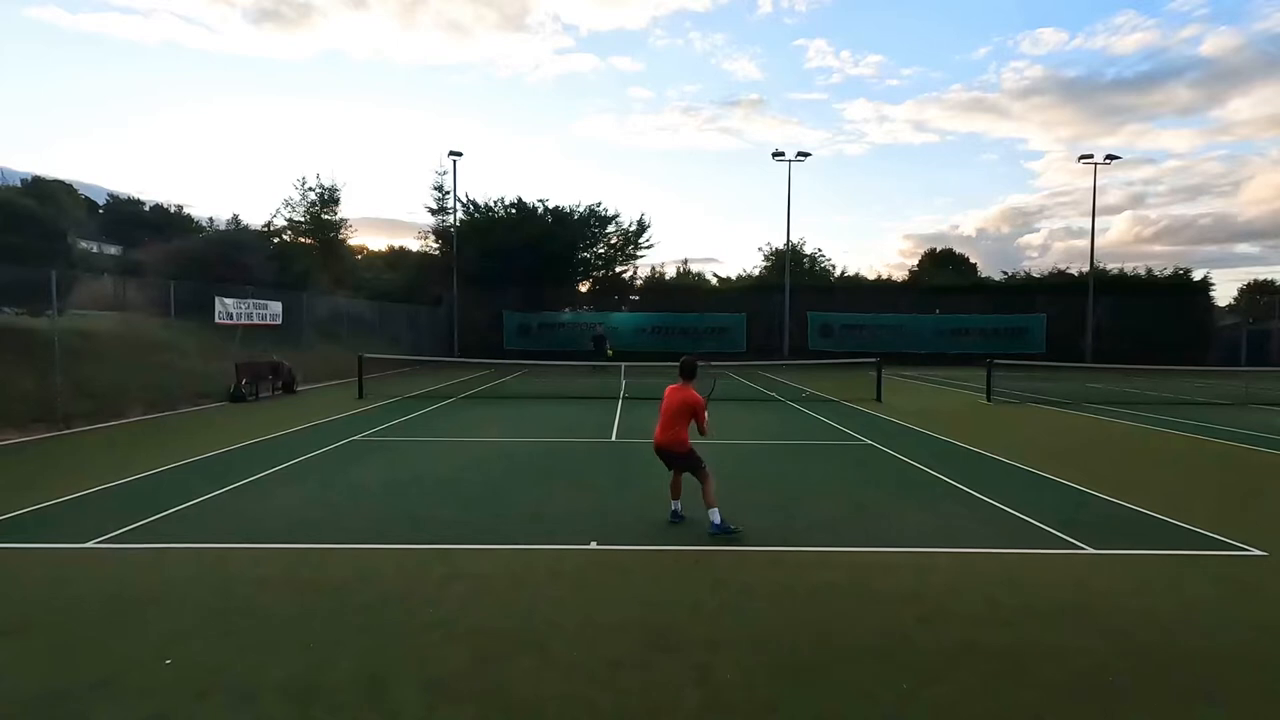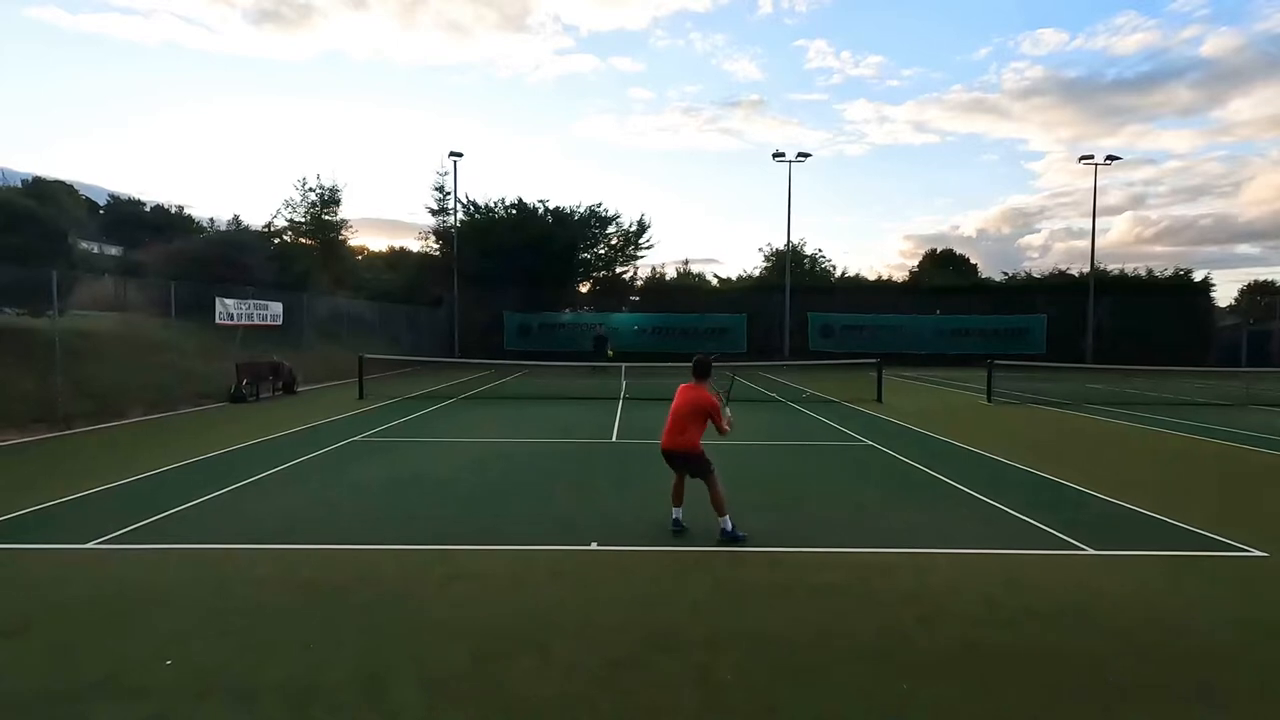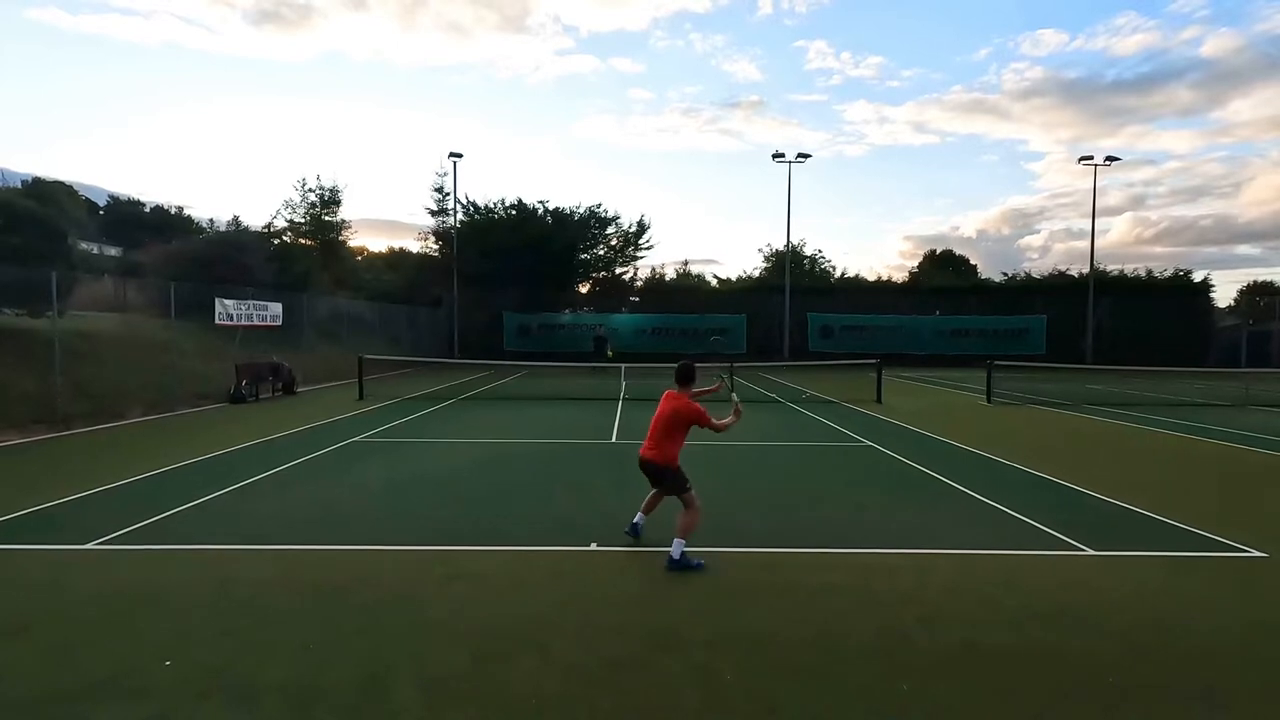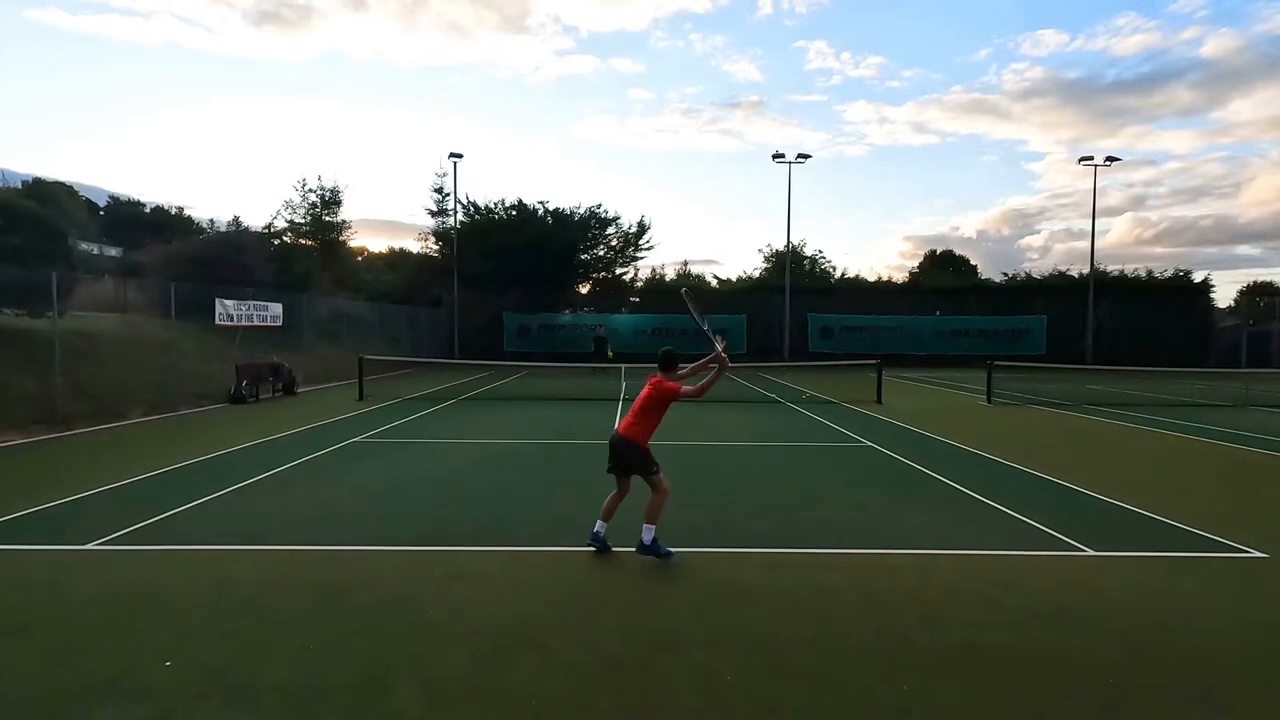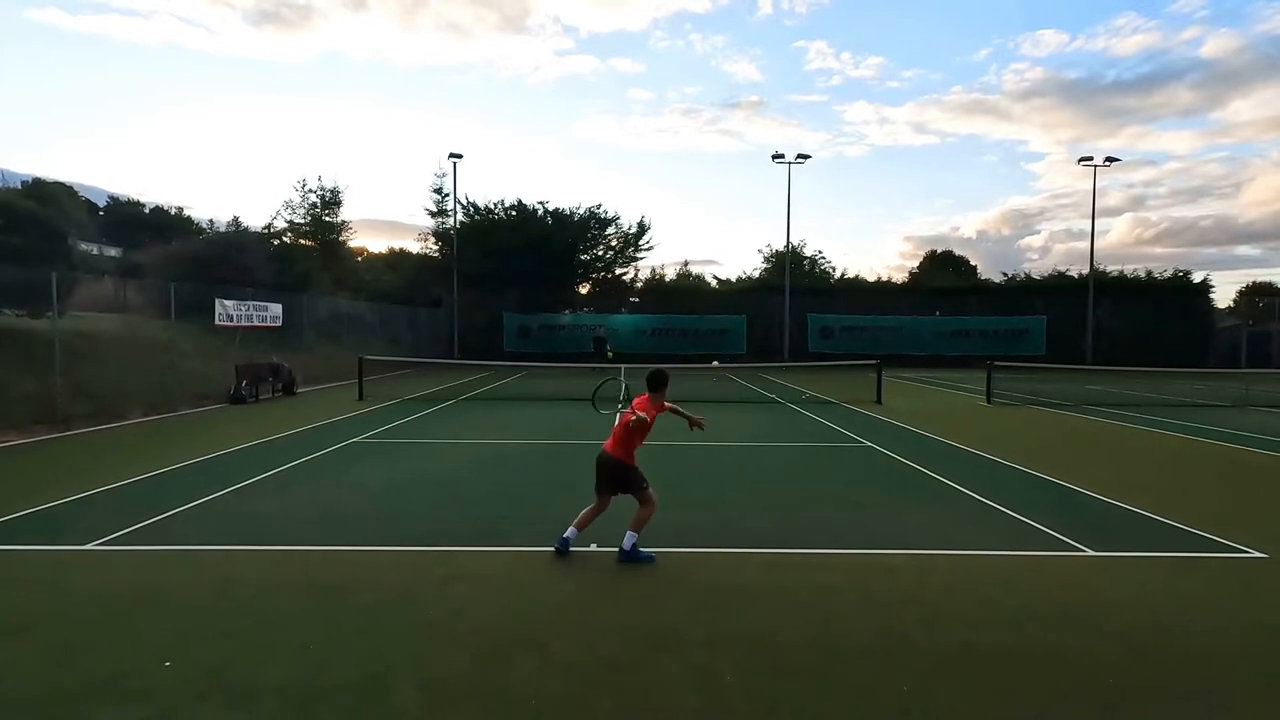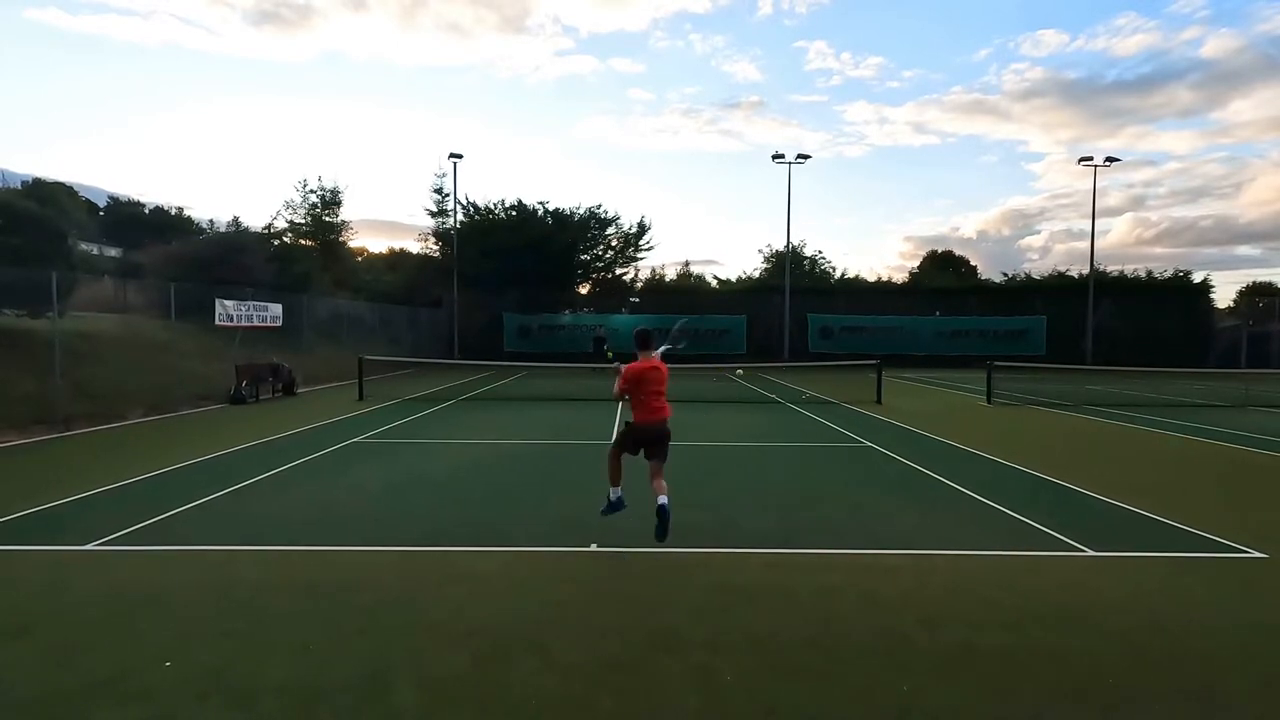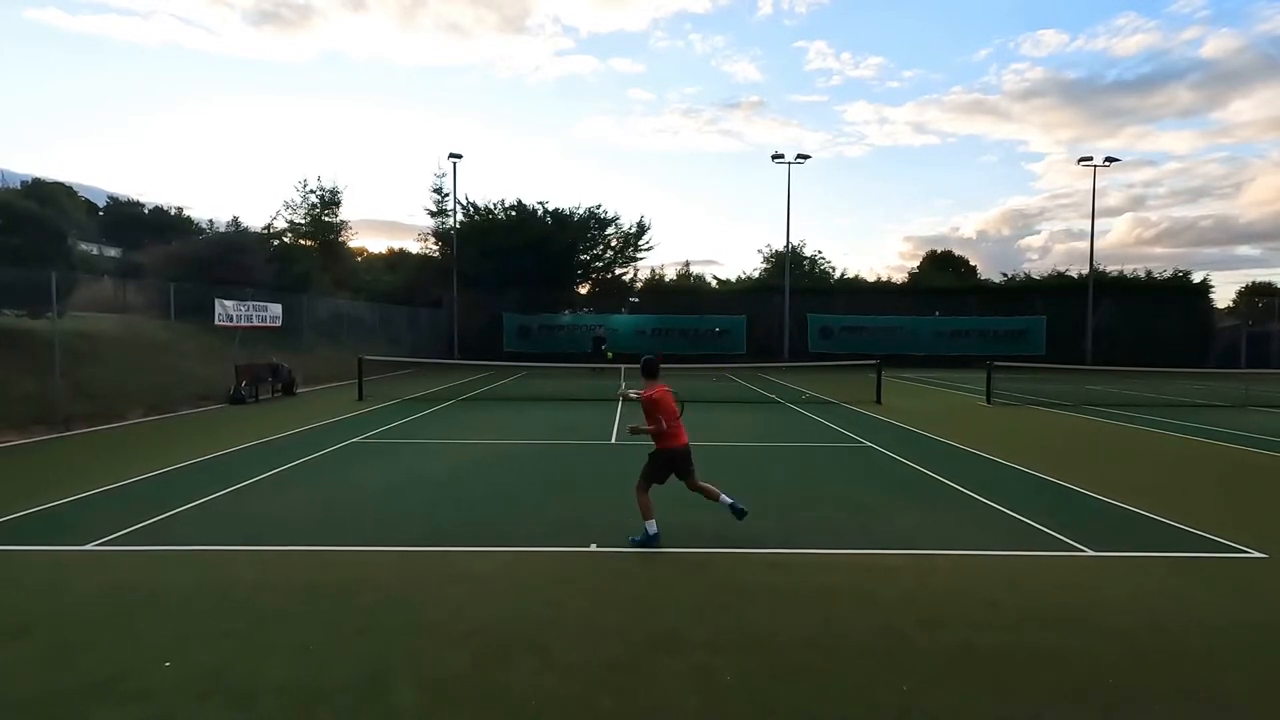
dt=0.3s
person 1, frame 1
left shoulder: (669, 390)
right shoulder: (696, 400)
right elbow: (702, 432)
right wrist: (704, 419)
left hip: (660, 444)
right hip: (679, 446)
left knee: (677, 471)
right knee: (706, 478)
left ankle: (675, 511)
right ankle: (716, 523)
person 1, frame 2
left shoulder: (681, 389)
right shoulder: (711, 402)
right elbow: (722, 431)
right wrist: (727, 422)
left hip: (667, 446)
right hip: (689, 448)
left knee: (679, 475)
right knee: (714, 484)
left ankle: (676, 520)
right ankle: (727, 529)
person 1, frame 3
left shoulder: (667, 395)
right shoulder: (693, 409)
right elbow: (718, 427)
left wrist: (714, 388)
right wrist: (734, 417)
left hip: (645, 457)
right hip: (665, 462)
left knee: (661, 489)
right knee: (692, 506)
left ankle: (636, 525)
right ankle: (676, 556)
person 1, frame 4
left shoulder: (657, 380)
right shoulder: (664, 387)
left elbow: (686, 372)
right elbow: (696, 392)
left wrist: (714, 357)
right wrist: (720, 370)
left hip: (620, 438)
right hip: (633, 443)
left knee: (621, 490)
right knee: (661, 489)
left ankle: (598, 535)
right ankle: (648, 541)
person 1, frame 5
left shoulder: (649, 402)
right shoulder: (646, 407)
left elbow: (668, 406)
right elbow: (631, 424)
left wrist: (690, 418)
right wrist: (640, 420)
left hip: (606, 456)
right hip: (619, 462)
left knee: (600, 505)
right knee: (649, 502)
left ankle: (565, 540)
right ankle: (627, 548)
person 1, frame 6
left shoulder: (634, 369)
right shoulder: (662, 367)
left elbow: (618, 396)
left wrist: (619, 381)
left hip: (638, 425)
right hip: (660, 427)
left knee: (614, 453)
right knee: (656, 477)
left ankle: (615, 499)
right ankle: (663, 505)
person 1, frame 7
left shoulder: (651, 398)
right shoulder: (664, 390)
left elbow: (661, 428)
left wrist: (640, 430)
right wrist: (630, 394)
left hip: (666, 450)
right hip: (682, 447)
left knee: (641, 489)
right knee: (694, 485)
left ankle: (651, 534)
right ankle: (732, 505)
